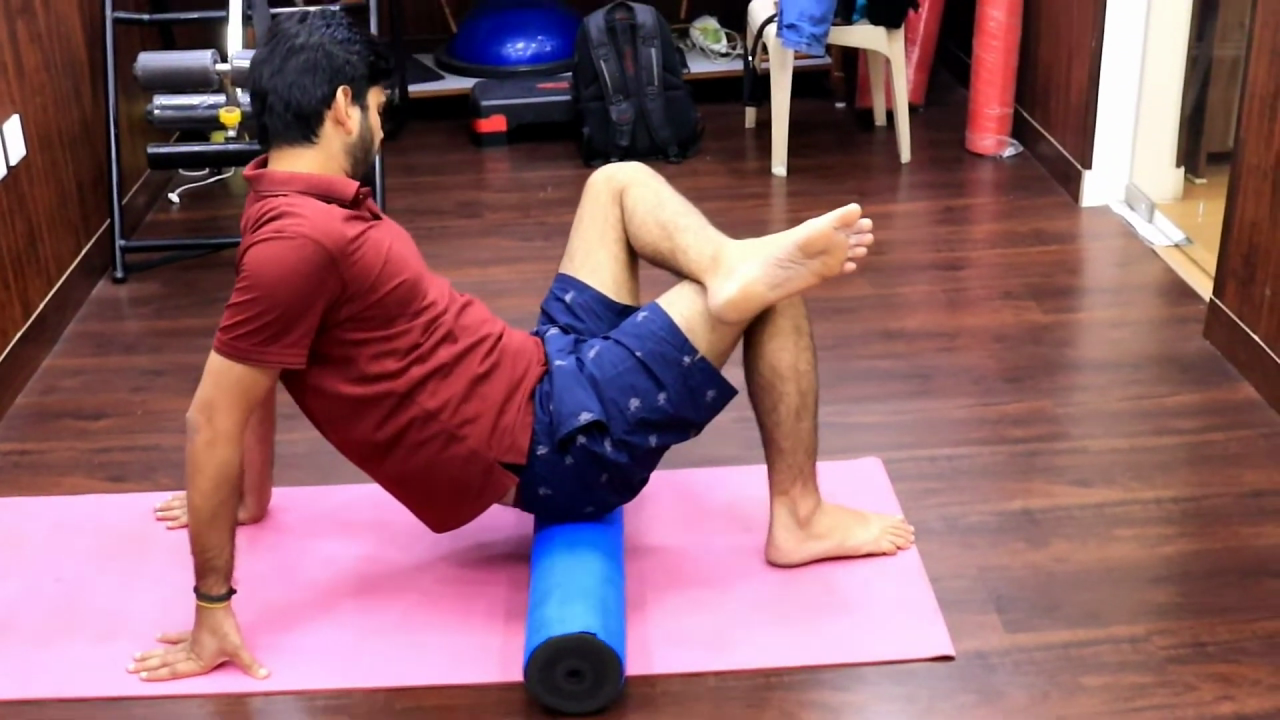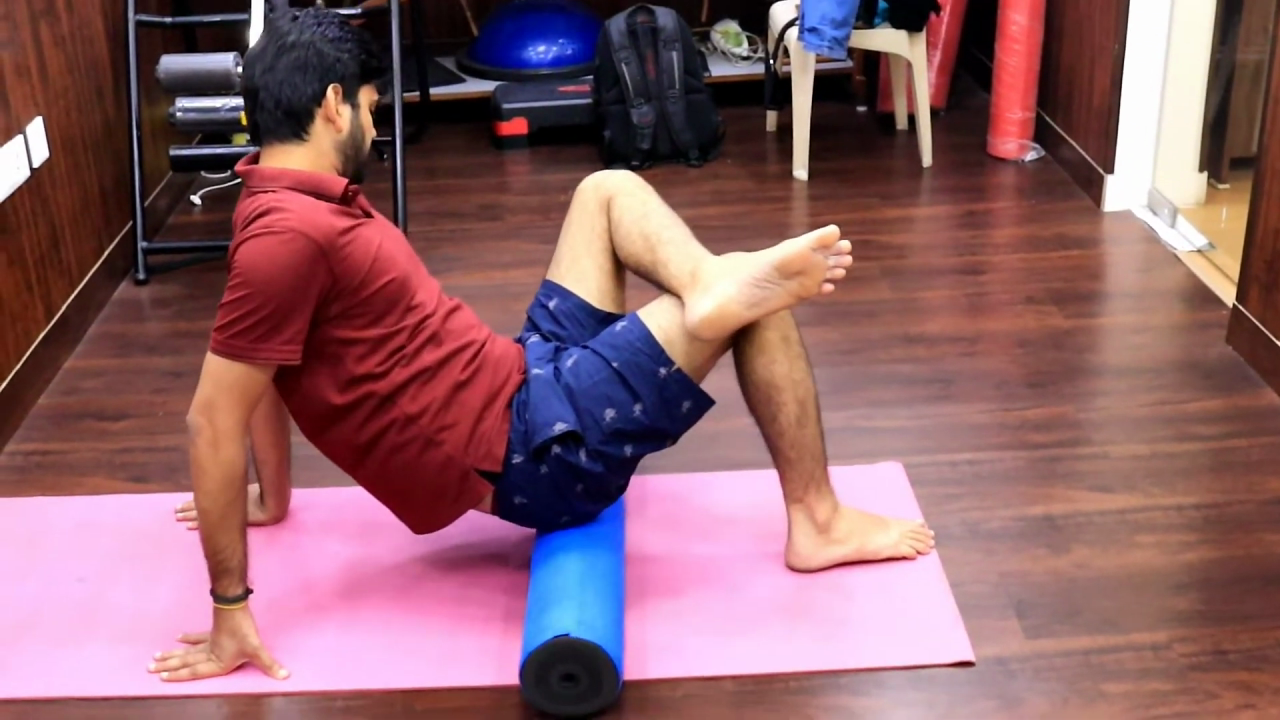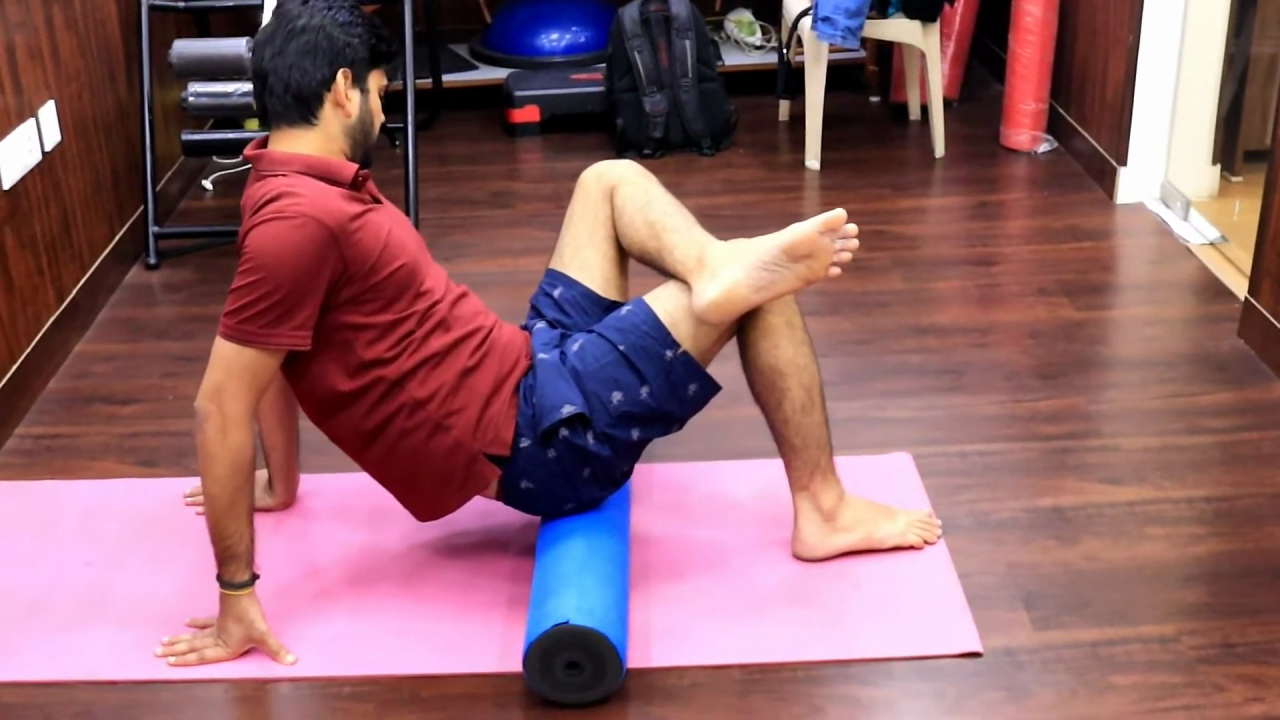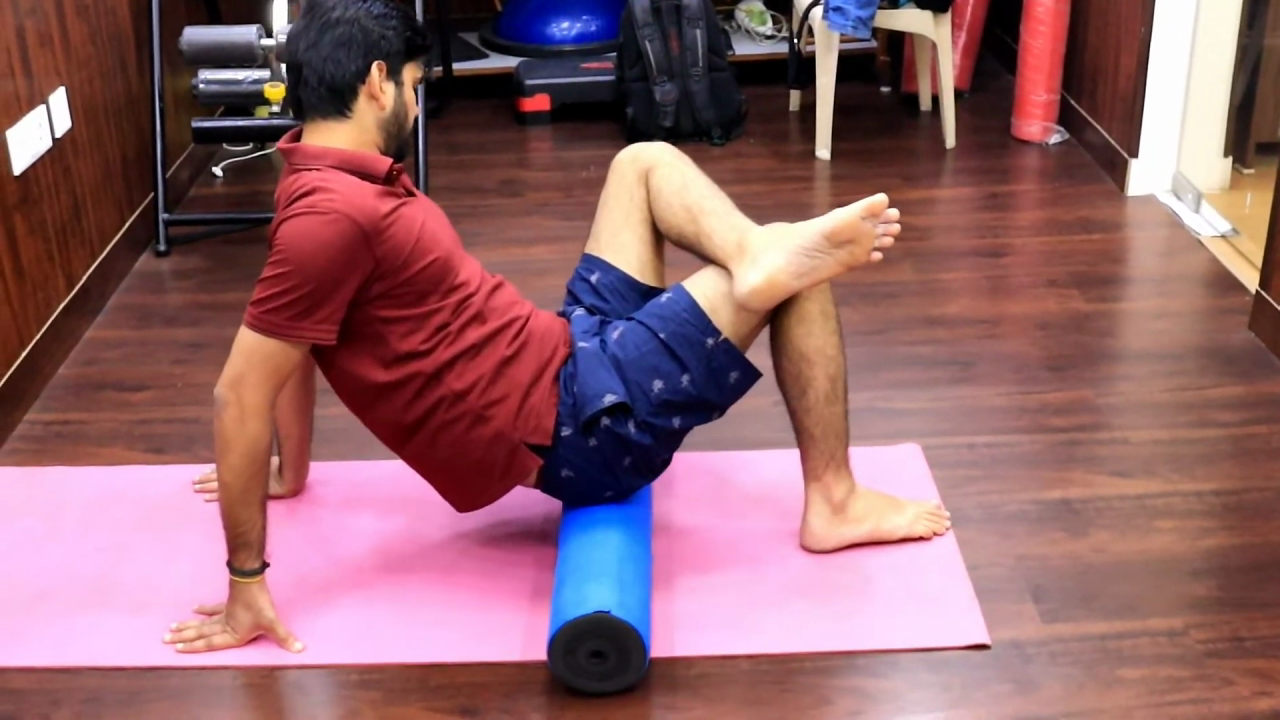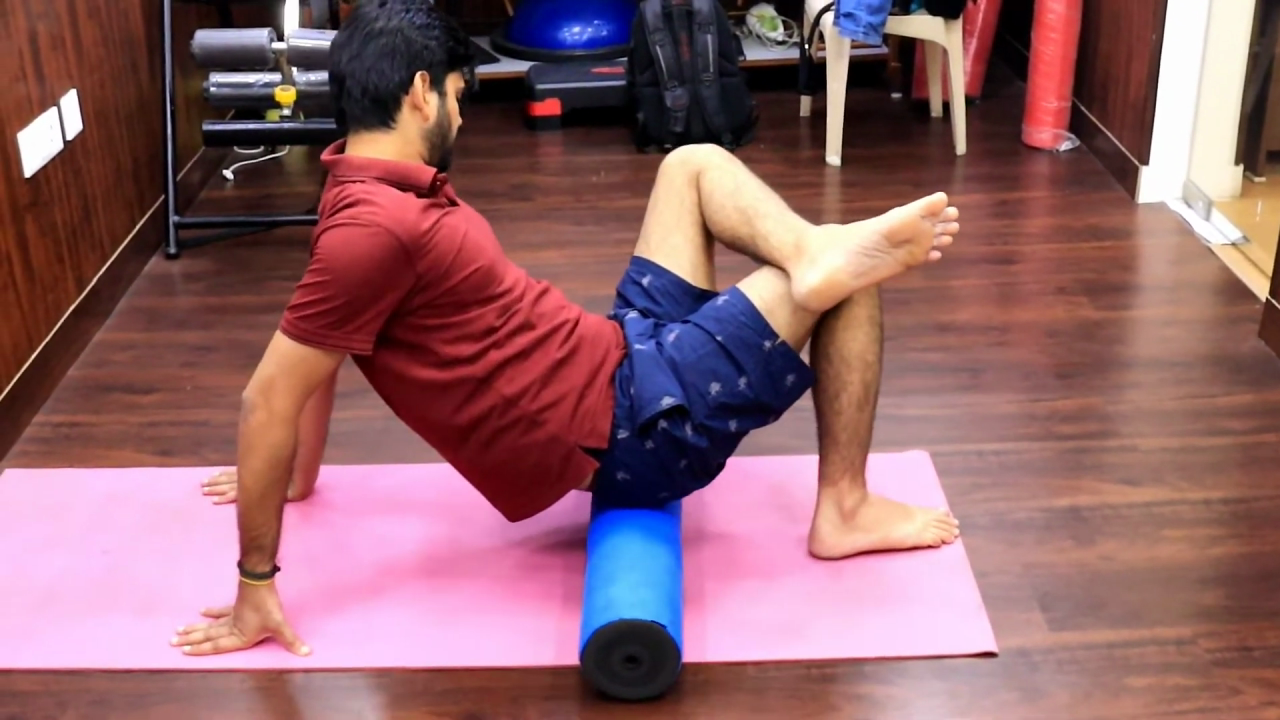
dt=0.4s
person 1, frame 1
left shoulder: (296, 203)
right shoulder: (301, 238)
left elbow: (253, 366)
right elbow: (213, 418)
left wrist: (253, 497)
right wrist: (213, 608)
left hip: (547, 370)
right hip: (554, 441)
left knee: (620, 183)
right knee: (774, 289)
left ankle: (729, 268)
right ankle: (801, 517)
person 1, frame 2
left shoulder: (294, 202)
right shoulder: (290, 234)
left elbow: (268, 377)
right elbow: (213, 421)
left wrist: (273, 497)
right wrist: (229, 610)
left hip: (528, 381)
right hip: (532, 449)
left knee: (608, 191)
right knee: (755, 304)
left ankle: (708, 284)
right ankle: (818, 520)
person 1, frame 3
left shoulder: (299, 186)
right shoulder: (300, 219)
left elbow: (277, 360)
right elbow: (221, 407)
left wrist: (281, 483)
right wrist: (236, 595)
left hip: (532, 368)
right hip: (536, 435)
left knee: (611, 181)
right knee: (761, 291)
left ankle: (721, 270)
right ankle: (823, 506)
person 1, frame 4
left shoulder: (333, 176)
right shoulder: (333, 213)
left elbow: (294, 344)
right elbow: (240, 395)
left wrist: (292, 469)
right wrist: (246, 583)
left hip: (571, 351)
right hip: (577, 422)
left knee: (646, 162)
right knee: (799, 276)
left ankle: (760, 255)
right ankle: (834, 501)
person 1, frame 5
left shoulder: (376, 186)
right shoulder: (377, 226)
left elbow: (315, 350)
right elbow: (268, 400)
left wrist: (302, 477)
right wrist: (256, 584)
left hip: (621, 354)
right hip: (631, 426)
left knee: (696, 164)
right knee: (845, 281)
left ankle: (817, 257)
right ankle: (847, 508)
